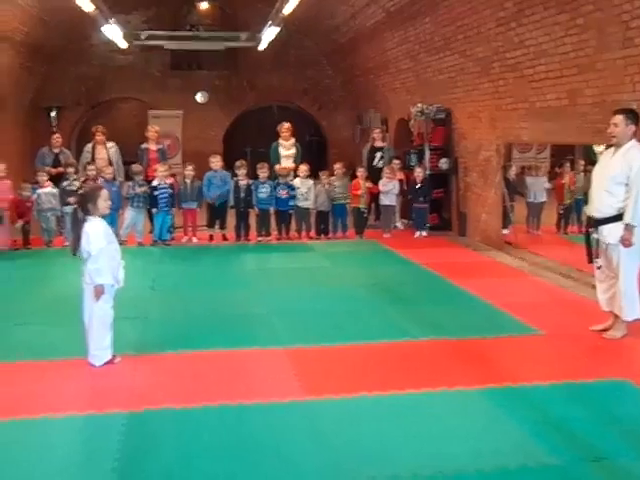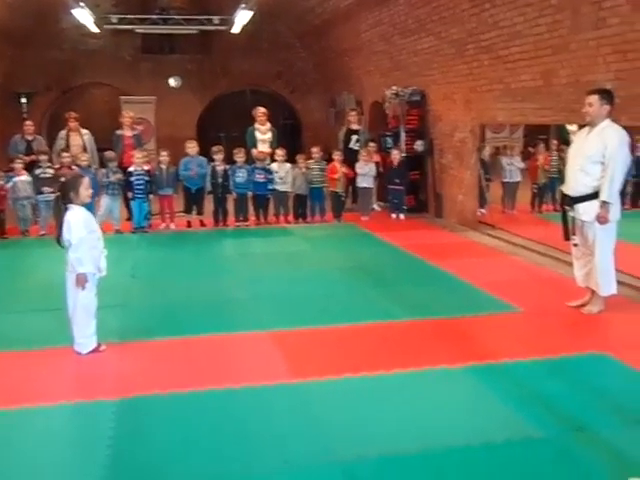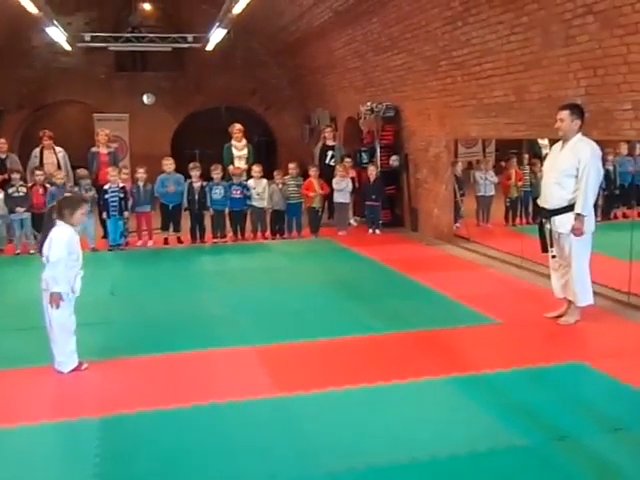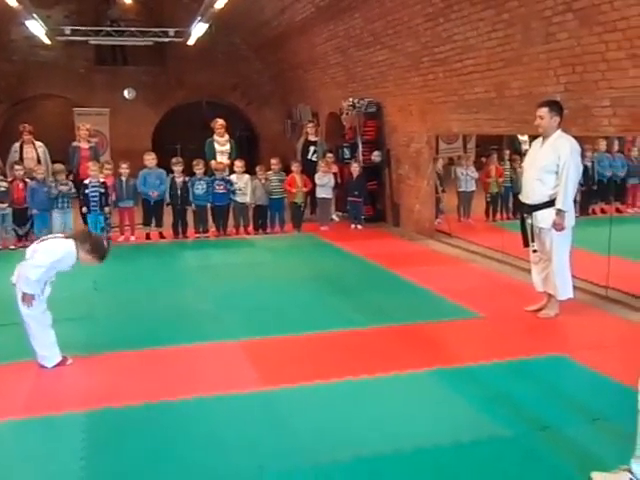
dt=0.3s
person 1, frame 1
right shoulder: (608, 154)
right wrist: (592, 221)
left hip: (619, 227)
right hip: (602, 225)
right knee: (604, 273)
right ankle: (612, 317)
person 1, frame 2
left shoulder: (614, 135)
right shoulder: (583, 134)
left elbow: (614, 172)
left wrist: (605, 205)
right wrist: (568, 198)
left hip: (596, 205)
right hip: (577, 204)
left knee: (599, 251)
right knee: (581, 250)
left ankle: (599, 299)
right ankle: (589, 293)
person 1, frame 3
left shoulder: (587, 149)
right shoulder: (557, 148)
left elbow: (588, 186)
left wrist: (580, 218)
right wrist: (544, 211)
left hip: (571, 217)
right hip: (553, 216)
left knee: (575, 263)
right knee: (557, 262)
left ankle: (575, 309)
right ankle: (565, 304)
person 1, frame 4
left shoulder: (566, 145)
right shoulder: (537, 144)
left elbow: (568, 181)
left wrist: (561, 213)
right wrist: (525, 206)
left hip: (552, 213)
right hip: (534, 212)
left knee: (555, 257)
right knee: (538, 257)
left ankle: (555, 303)
right ankle: (546, 298)
person 2, frame 1
left shoulder: (98, 225)
right shoulder: (95, 228)
right elbow: (96, 258)
right wrist: (99, 283)
left hip: (104, 280)
right hip: (100, 282)
left knee: (101, 317)
right knee: (99, 318)
left ankle: (101, 353)
right ankle: (100, 357)
person 2, frame 2
left shoulder: (81, 213)
right shoulder: (76, 216)
right elbow: (77, 247)
right wrist: (81, 272)
left hip: (88, 269)
right hip: (83, 271)
left knee: (85, 306)
right knee: (84, 307)
left ankle: (86, 342)
right ankle: (85, 345)
person 2, frame 3
left shoulder: (68, 231)
right shoulder: (62, 234)
right elbow: (55, 265)
right wrist: (56, 290)
left hip: (65, 288)
right hip: (59, 290)
left knee: (65, 325)
right knee: (62, 325)
left ankle: (68, 360)
right ankle: (66, 364)
person 2, frame 4
left shoulder: (70, 246)
right shoulder: (65, 249)
right elbow: (34, 268)
left wrist: (31, 289)
right wrist: (28, 291)
left hip: (35, 285)
right hip: (29, 285)
left knee: (42, 320)
right knee: (38, 321)
left ankle: (50, 356)
right ankle: (50, 358)
